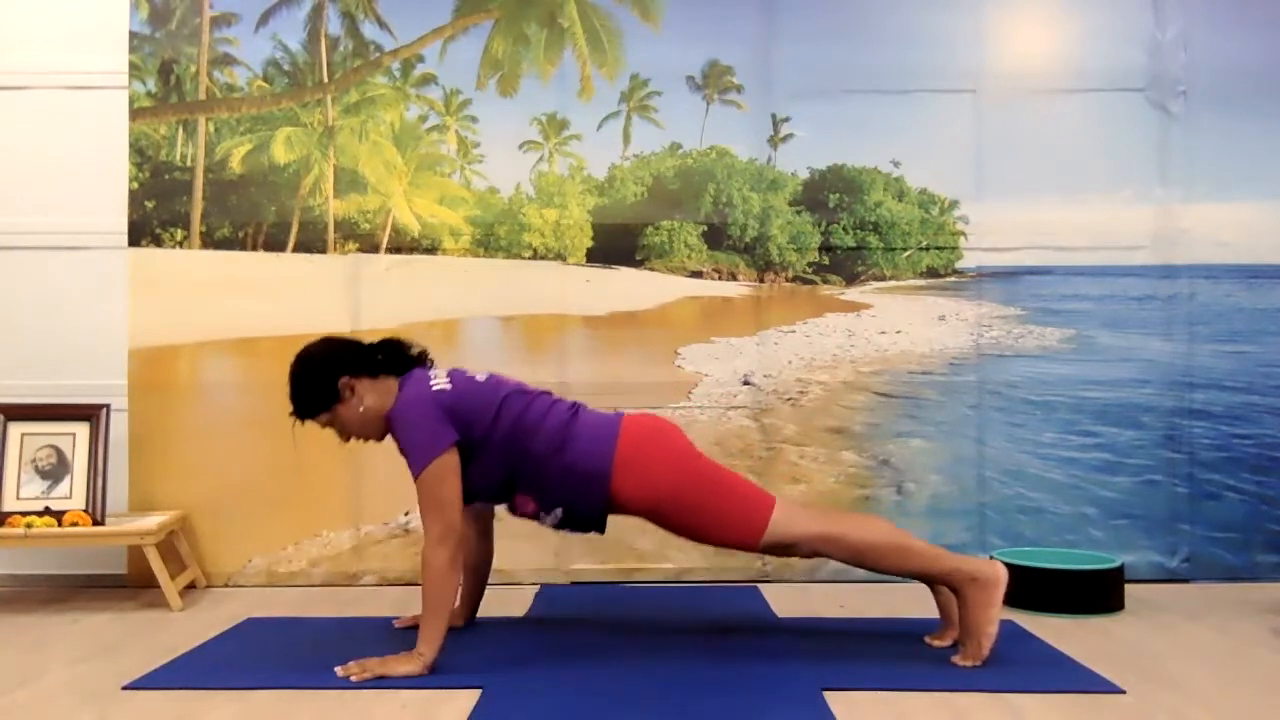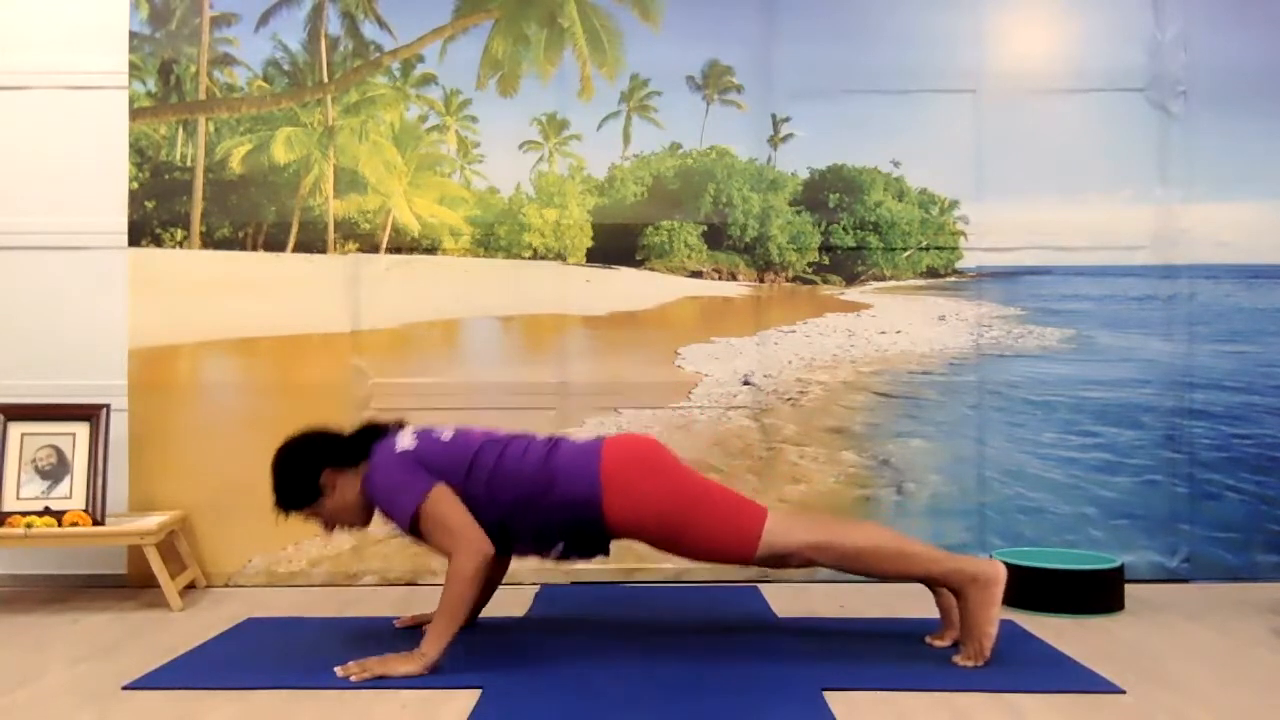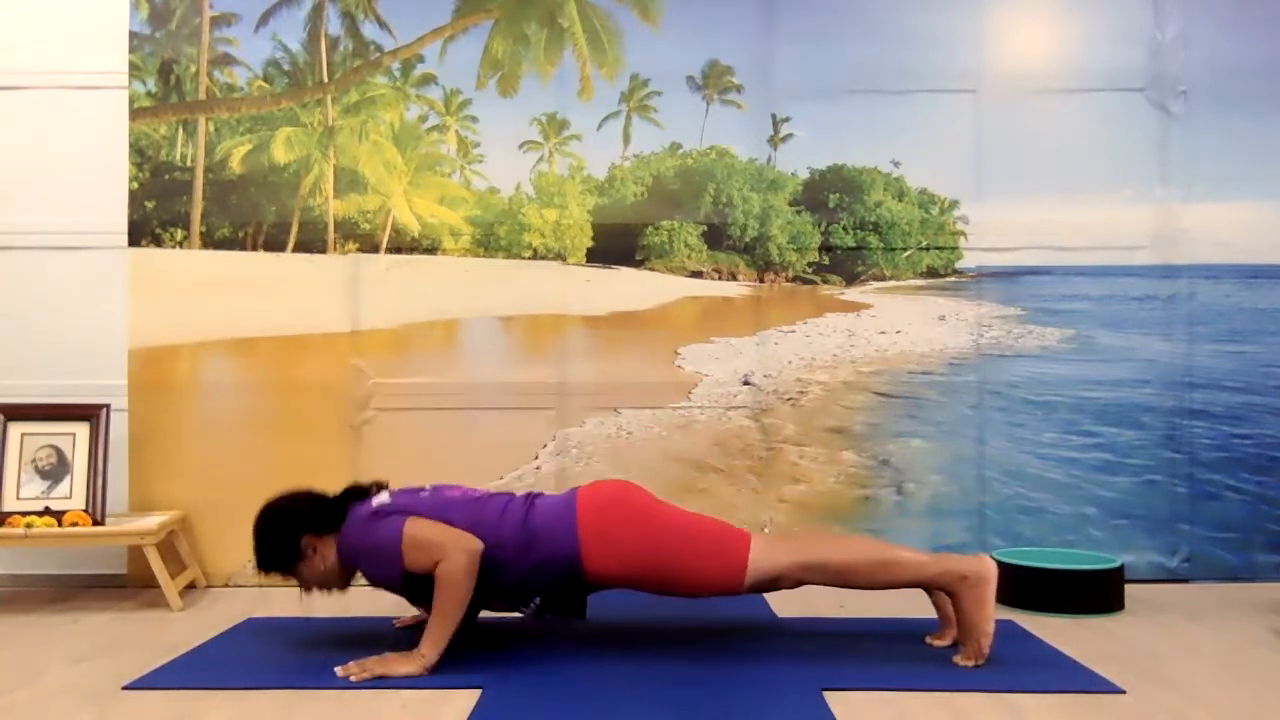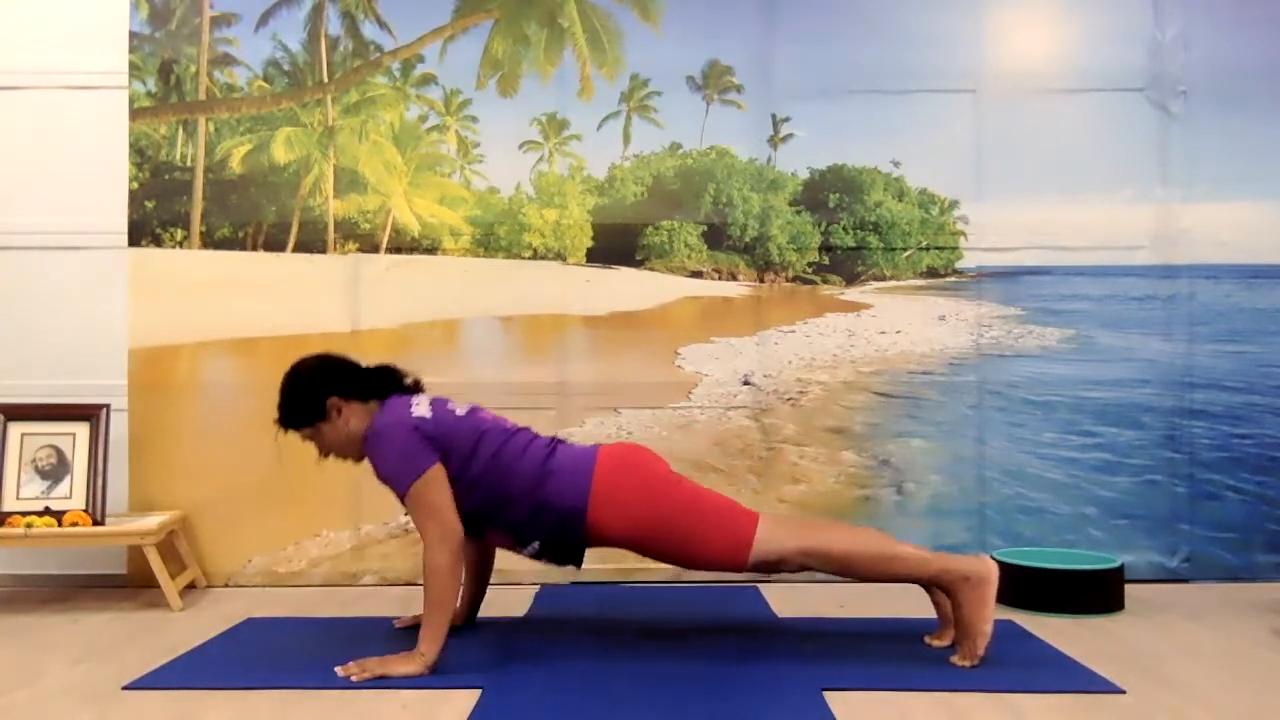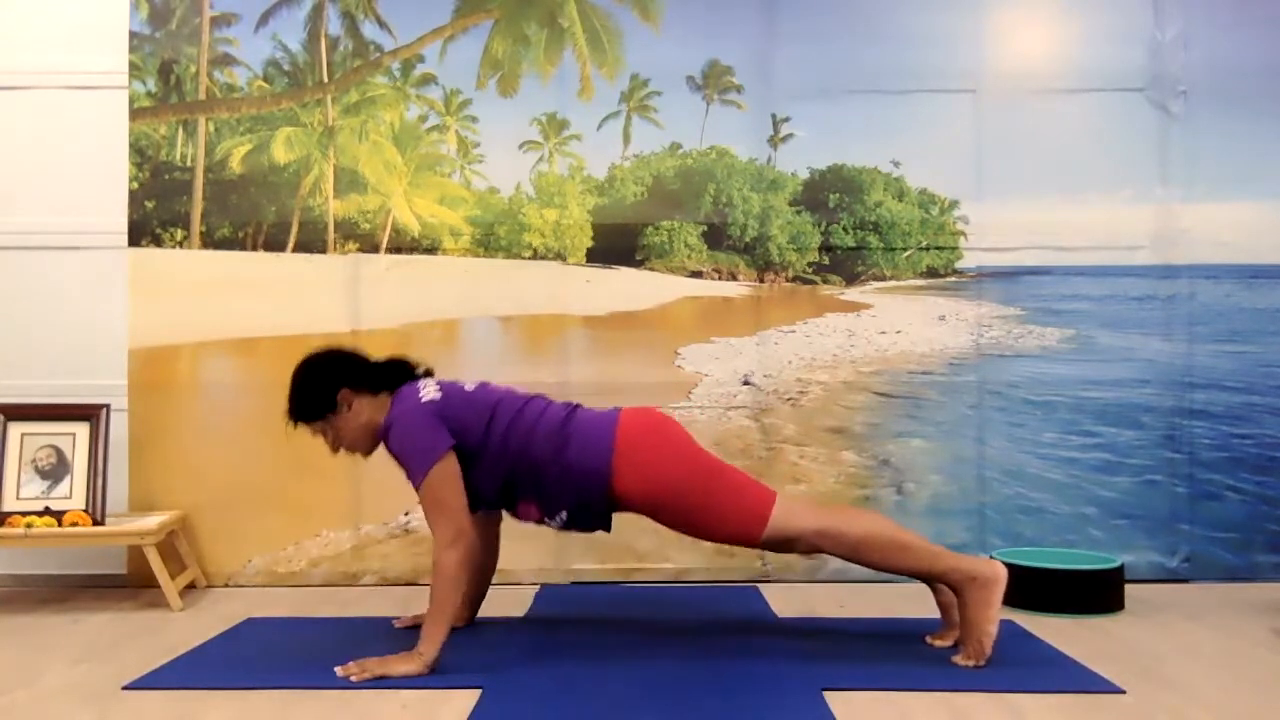
dt=0.5s
person 1, frame 1
left shoulder: (414, 406)
right shoulder: (434, 397)
left elbow: (443, 538)
right elbow: (476, 517)
left wrist: (422, 655)
right wrist: (463, 613)
left hip: (638, 464)
right hip: (633, 455)
left knee: (800, 530)
right knee: (788, 532)
left ankle: (971, 575)
right ankle: (948, 576)
person 1, frame 2
left shoulder: (387, 473)
right shoulder: (407, 454)
left elbow: (475, 553)
right elbow: (492, 543)
left wrist: (426, 652)
right wrist: (452, 617)
left hip: (624, 487)
right hip: (619, 472)
left knee: (793, 540)
right knee: (786, 540)
left ankle: (968, 573)
right ankle: (943, 572)
person 1, frame 3
left shoulder: (362, 534)
right shoulder: (382, 507)
left elbow: (464, 552)
left wrist: (426, 652)
right wrist: (449, 613)
left hip: (603, 535)
right hip: (598, 517)
left knee: (784, 561)
right knee: (776, 558)
left ankle: (958, 572)
right ankle: (940, 575)
person 1, frame 4
left shoulder: (389, 433)
right shoulder: (415, 415)
left elbow: (446, 538)
right elbow: (479, 518)
left wrist: (424, 652)
right wrist: (463, 611)
left hip: (612, 499)
right hip: (613, 478)
left knee: (785, 545)
right knee: (782, 543)
left ankle: (959, 573)
right ankle: (941, 575)
person 1, frame 5
left shoulder: (407, 418)
right shoulder: (424, 405)
left elbow: (459, 536)
right elbow: (484, 517)
left wrist: (423, 650)
right wrist: (459, 612)
left hip: (637, 459)
right hip: (631, 447)
left knee: (798, 527)
right knee: (792, 525)
left ankle: (966, 572)
right ankle: (944, 577)
